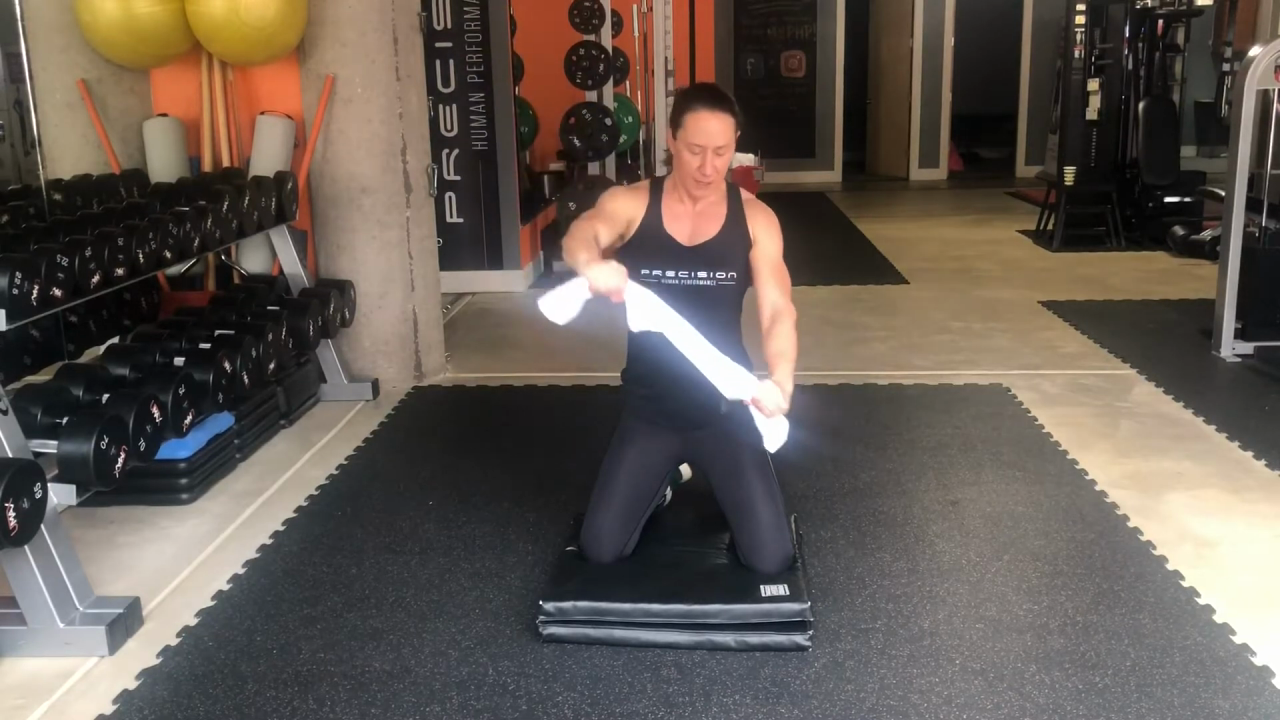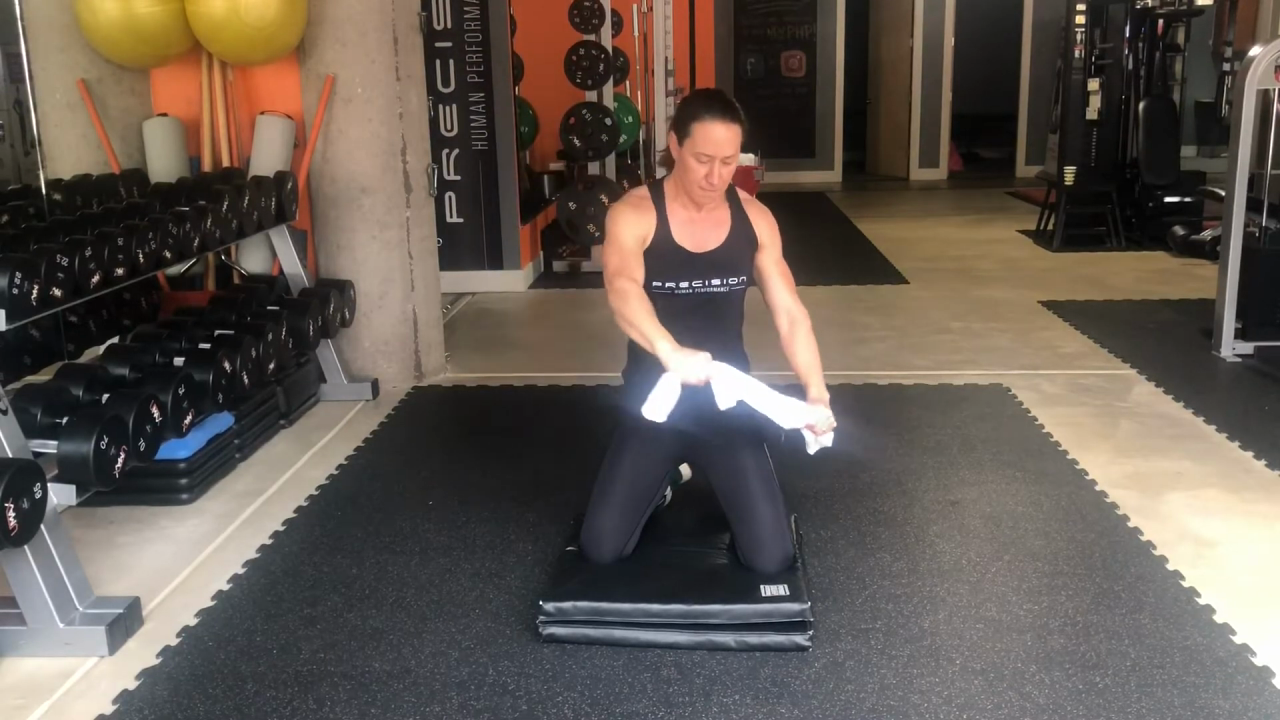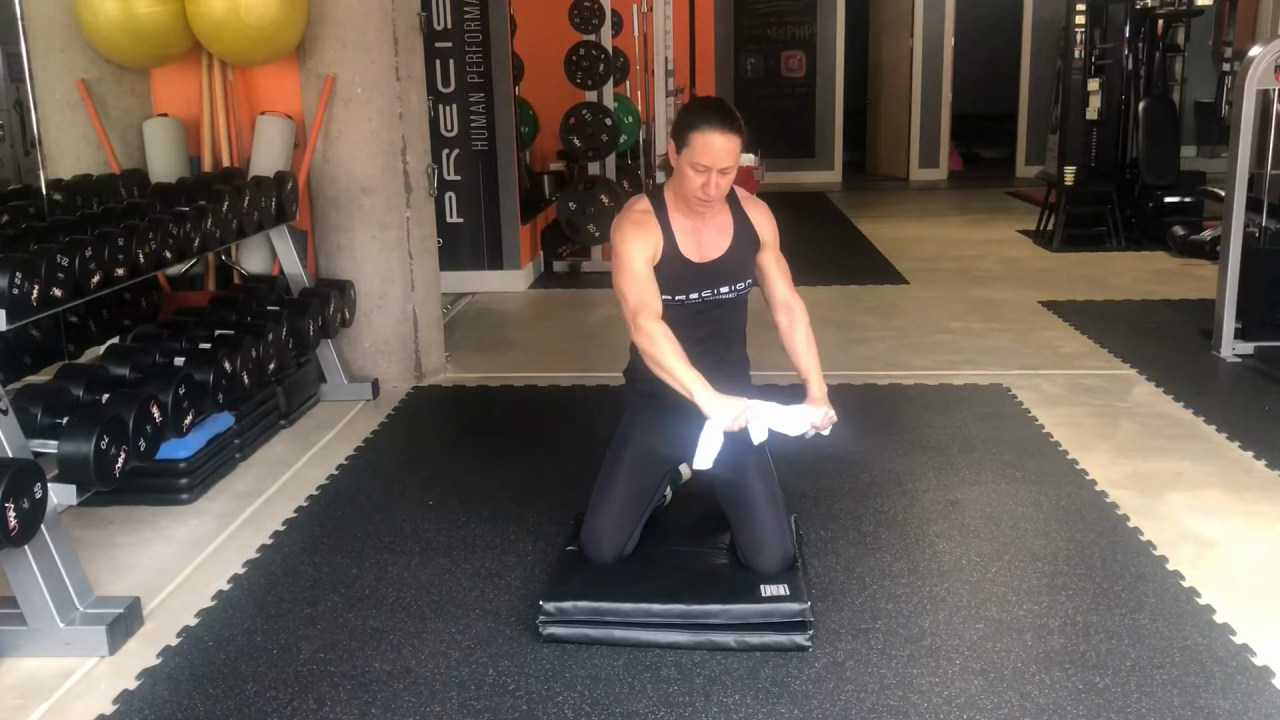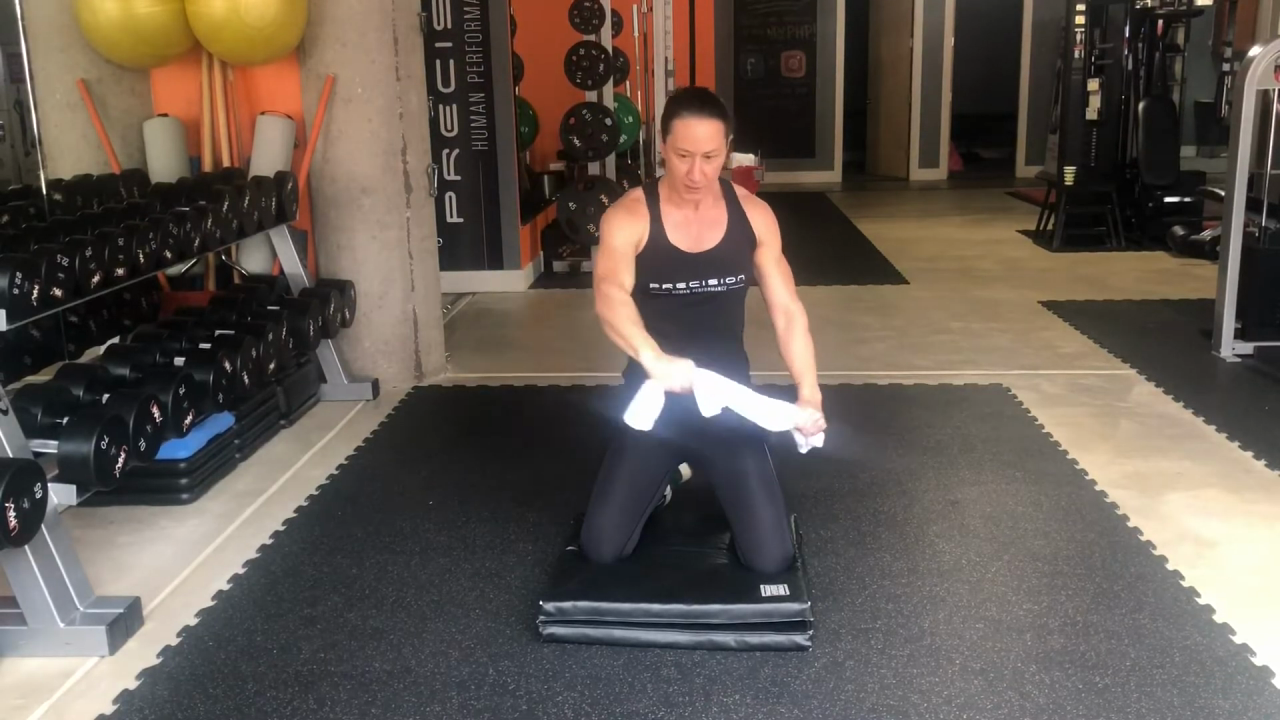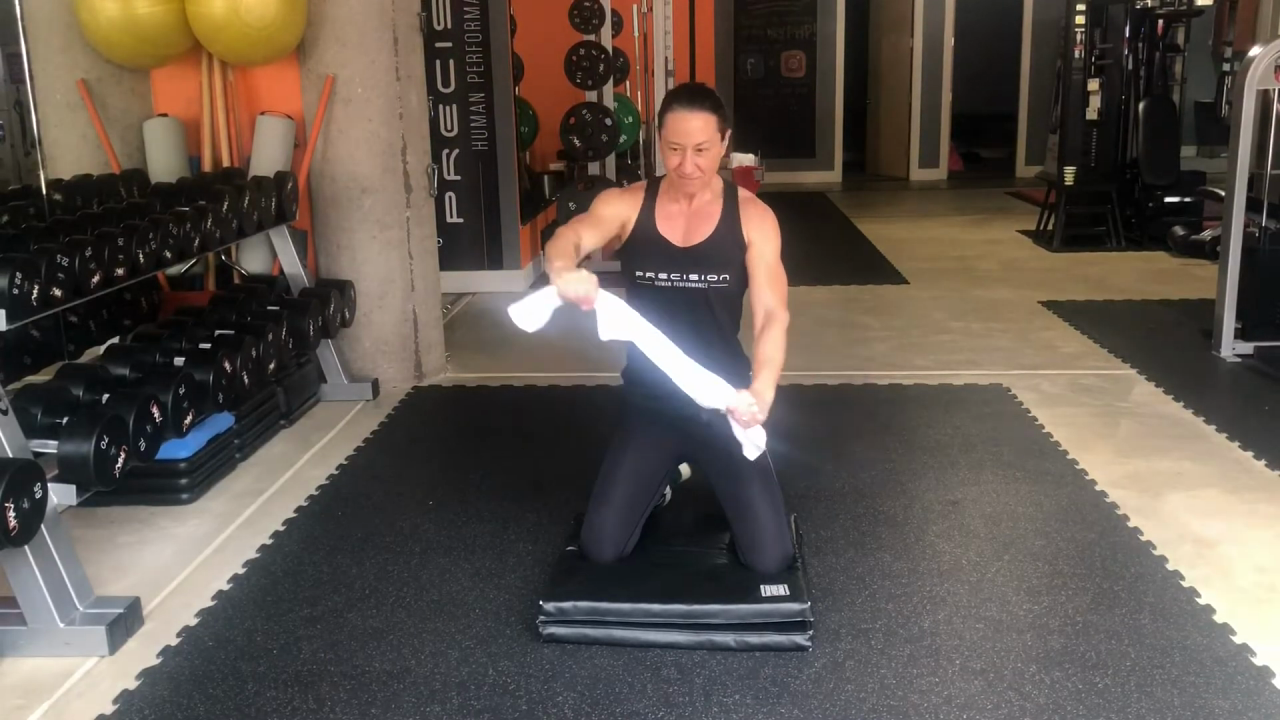
dt=0.5s
person 1, frame 1
left shoulder: (755, 217)
right shoulder: (630, 203)
left elbow: (778, 310)
right elbow: (581, 235)
left wrist: (779, 380)
right wrist: (592, 262)
left hip: (724, 407)
right hip: (649, 408)
left knee: (771, 558)
right knee: (599, 548)
left ankle: (702, 480)
right ankle: (660, 483)
person 1, frame 2
left shoulder: (755, 218)
right shoulder: (634, 213)
left elbow: (790, 314)
right elbow: (621, 287)
left wrist: (816, 391)
right wrist: (668, 349)
left hip: (728, 407)
left knee: (772, 559)
right knee: (600, 548)
left ankle: (712, 480)
right ankle: (663, 481)
person 1, frame 3
left shoulder: (754, 215)
right shoulder: (637, 225)
left elbow: (787, 306)
right elbow: (645, 324)
left wrist: (816, 387)
right wrist: (705, 398)
left hip: (731, 398)
right hip: (656, 402)
left knee: (772, 558)
right knee: (601, 547)
right ankle: (662, 483)
person 1, frame 4
left shoulder: (753, 214)
right shoulder: (629, 215)
left elbow: (787, 310)
right elbow: (610, 295)
left wrist: (809, 392)
right wrist: (654, 359)
left hip: (729, 402)
left knee: (772, 558)
right knee: (601, 548)
left ankle: (709, 479)
right ankle: (663, 481)
person 1, frame 5
left shoulder: (752, 217)
right shoulder: (625, 205)
left elbow: (772, 315)
right elbow: (570, 240)
left wrist: (760, 393)
right wrist: (563, 270)
left hip: (722, 404)
right hip: (648, 404)
left knee: (771, 558)
right knee: (601, 548)
left ankle: (709, 479)
right ankle: (663, 483)
